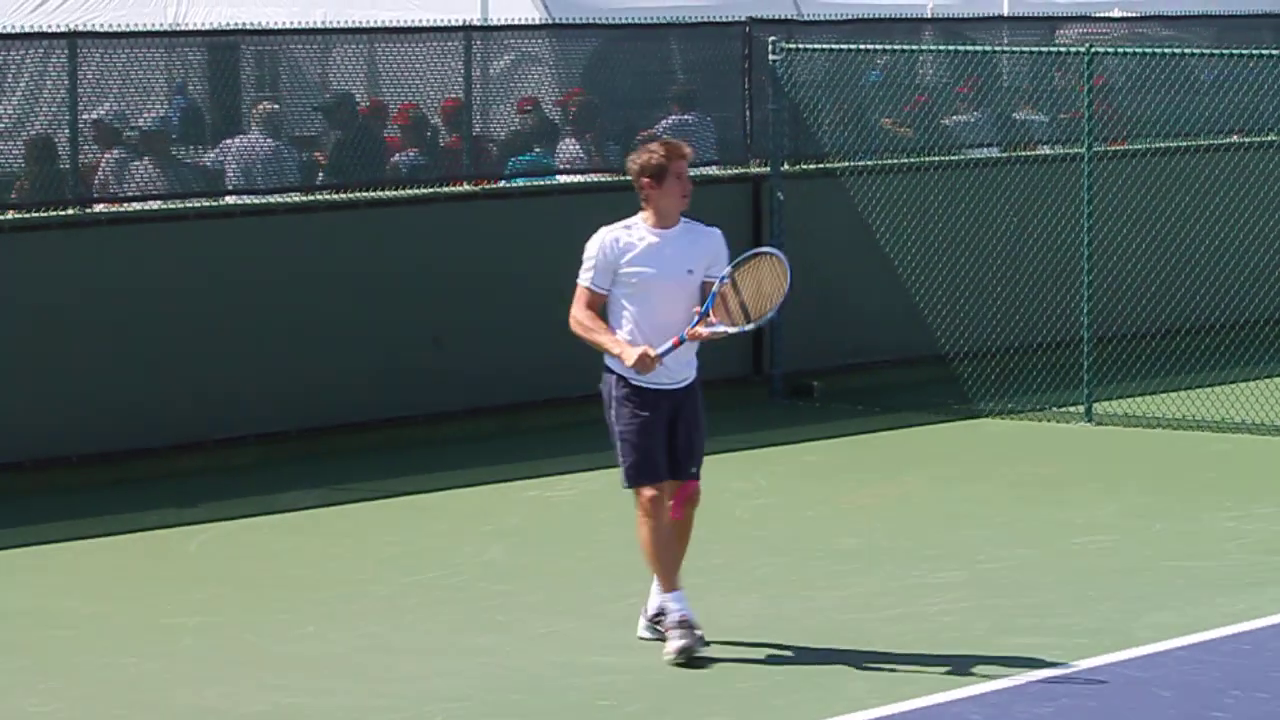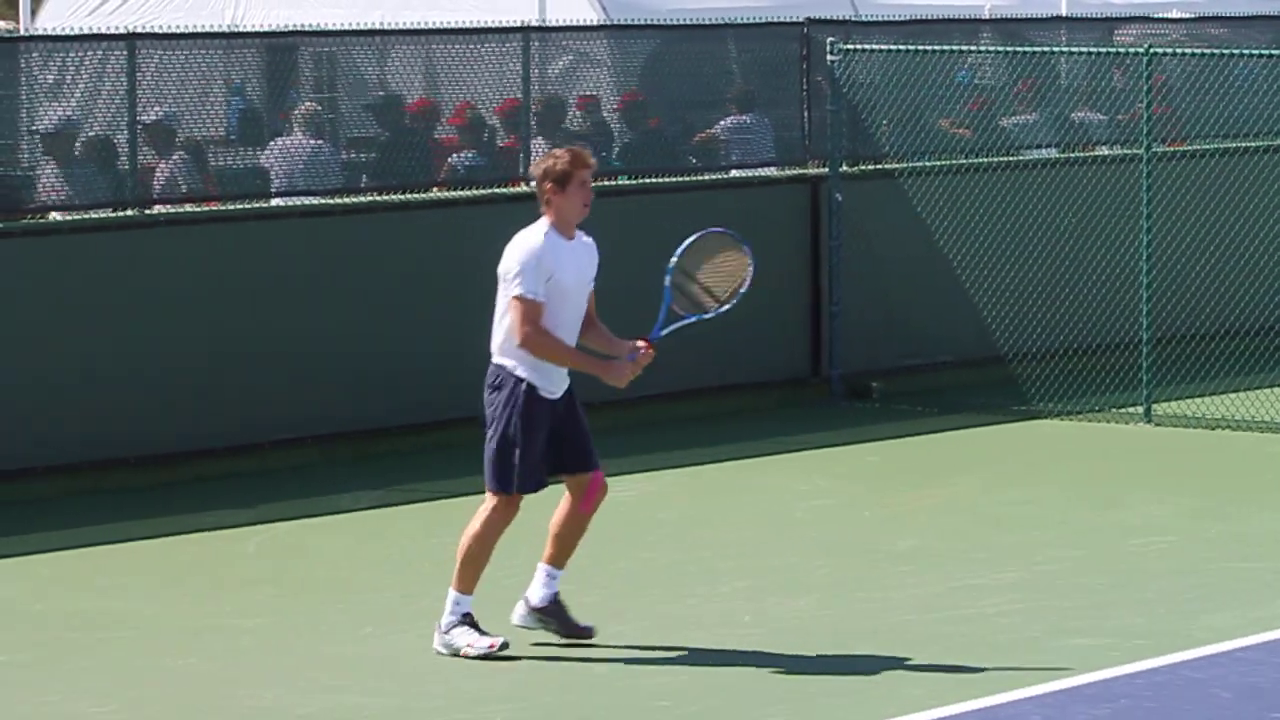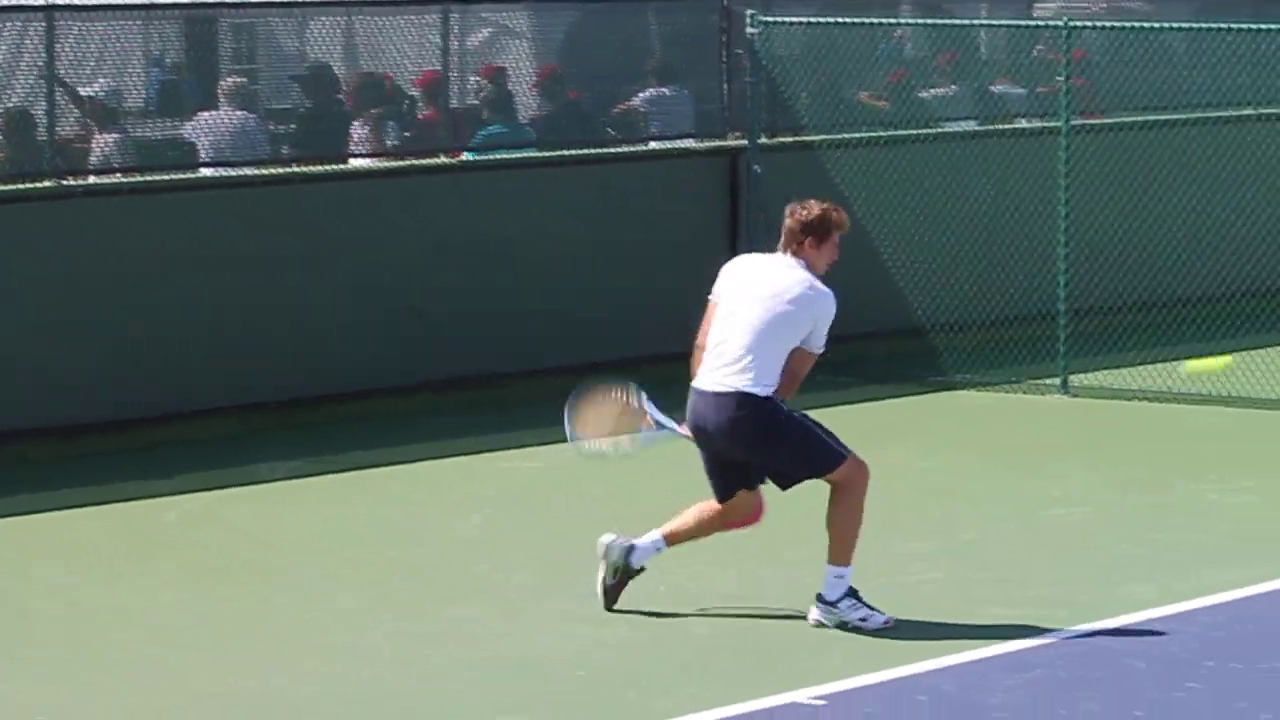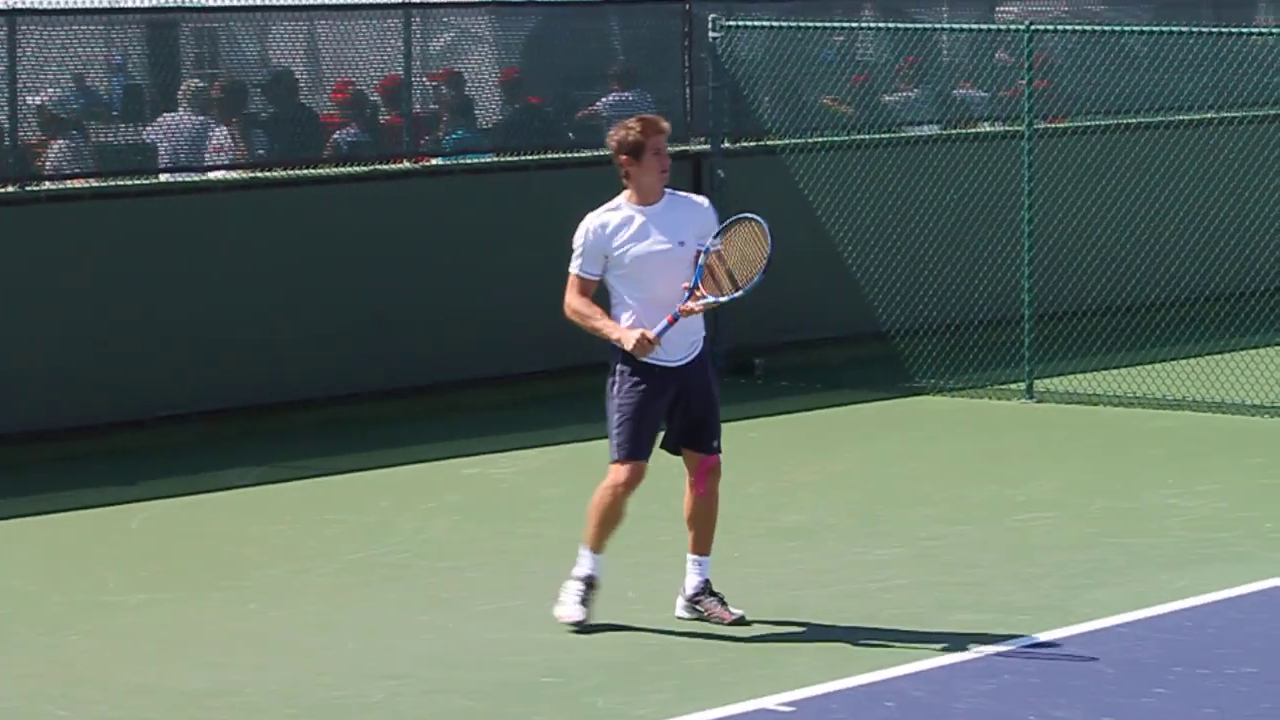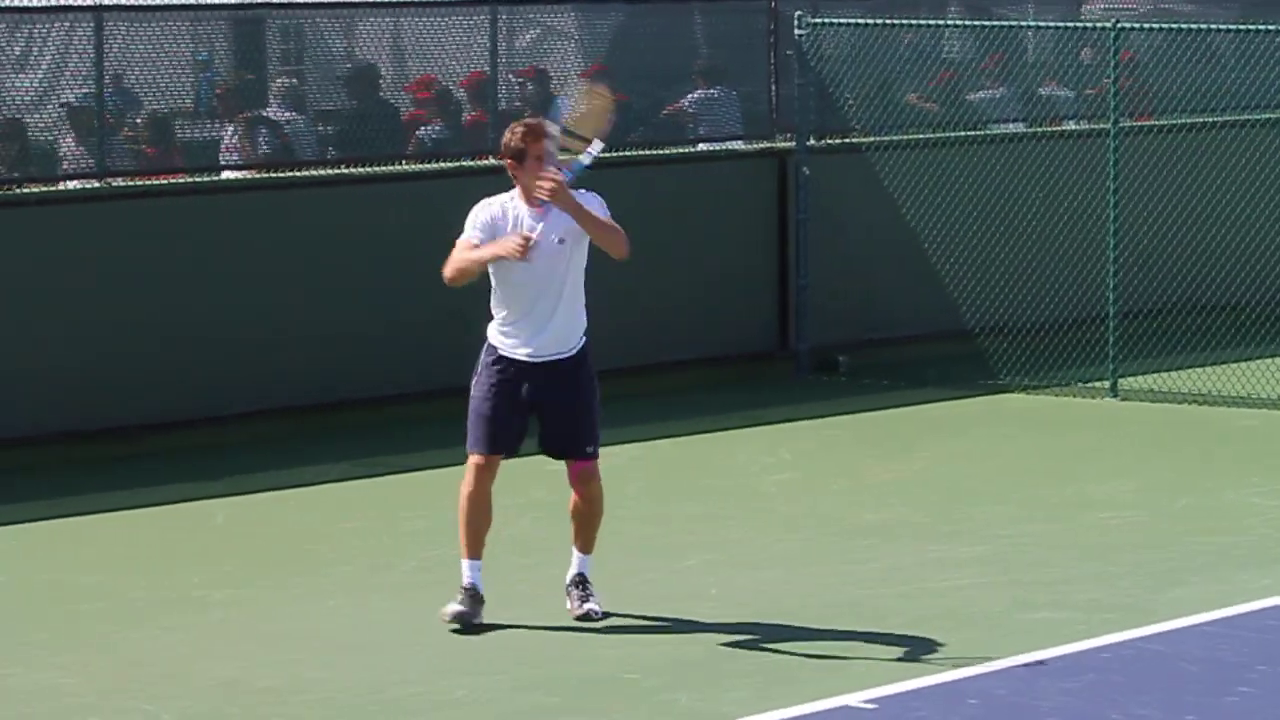
dt=1s
person 1, frame 1
left shoulder: (709, 240)
right shoulder: (610, 242)
right elbow: (580, 315)
left wrist: (709, 326)
right wrist: (623, 348)
left hip: (683, 385)
right hip: (631, 386)
left knee: (685, 495)
right knee: (651, 497)
left ankle: (664, 609)
right ankle: (663, 611)
person 1, frame 2
left shoulder: (584, 247)
right shoulder: (529, 250)
left elbow: (584, 323)
right elbow: (532, 334)
left wrist: (623, 350)
right wrist: (606, 368)
left hip: (552, 391)
right hip: (518, 386)
left knee: (590, 486)
right knee: (504, 502)
left ankle: (539, 599)
right ankle: (454, 619)
person 1, frame 3
left shoulder: (740, 266)
right shoulder: (819, 297)
left elbow: (703, 341)
right elbow: (792, 376)
left hip: (704, 406)
right hip: (744, 407)
left knee: (738, 508)
right knee: (853, 475)
left ankle: (634, 551)
right ankle: (835, 597)
person 1, frame 4
left shoulder: (698, 210)
right shoulder: (598, 226)
right elbow: (575, 301)
left wrist: (704, 297)
right wrist: (621, 333)
left hip: (691, 360)
right hip: (637, 365)
left knee: (705, 470)
right knee: (625, 474)
left ankle: (697, 587)
right ankle: (583, 576)
person 1, frame 5
left shoulder: (583, 206)
right shoulder: (493, 210)
left elbow: (620, 248)
right elbow: (453, 272)
left wrist: (568, 201)
right wrist: (493, 251)
left hip: (568, 359)
right hip: (505, 355)
left knee: (585, 476)
right knee: (480, 466)
left ankle: (579, 575)
right ankle: (473, 586)
